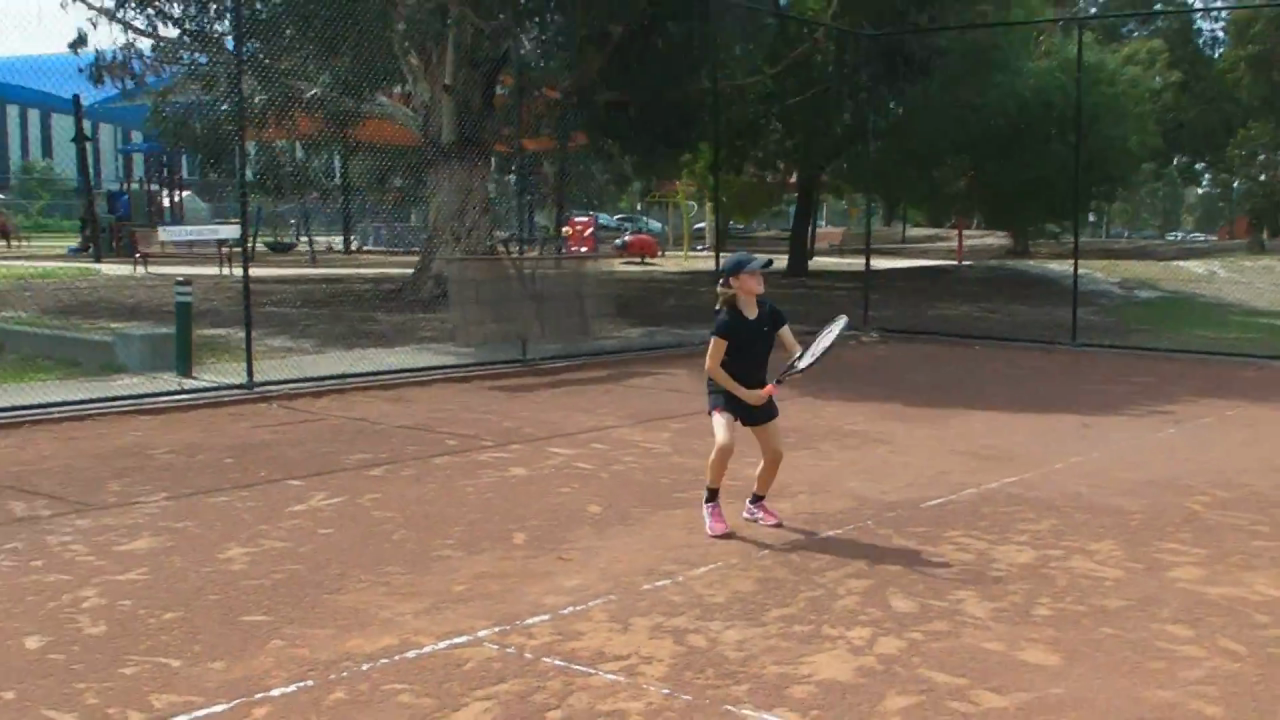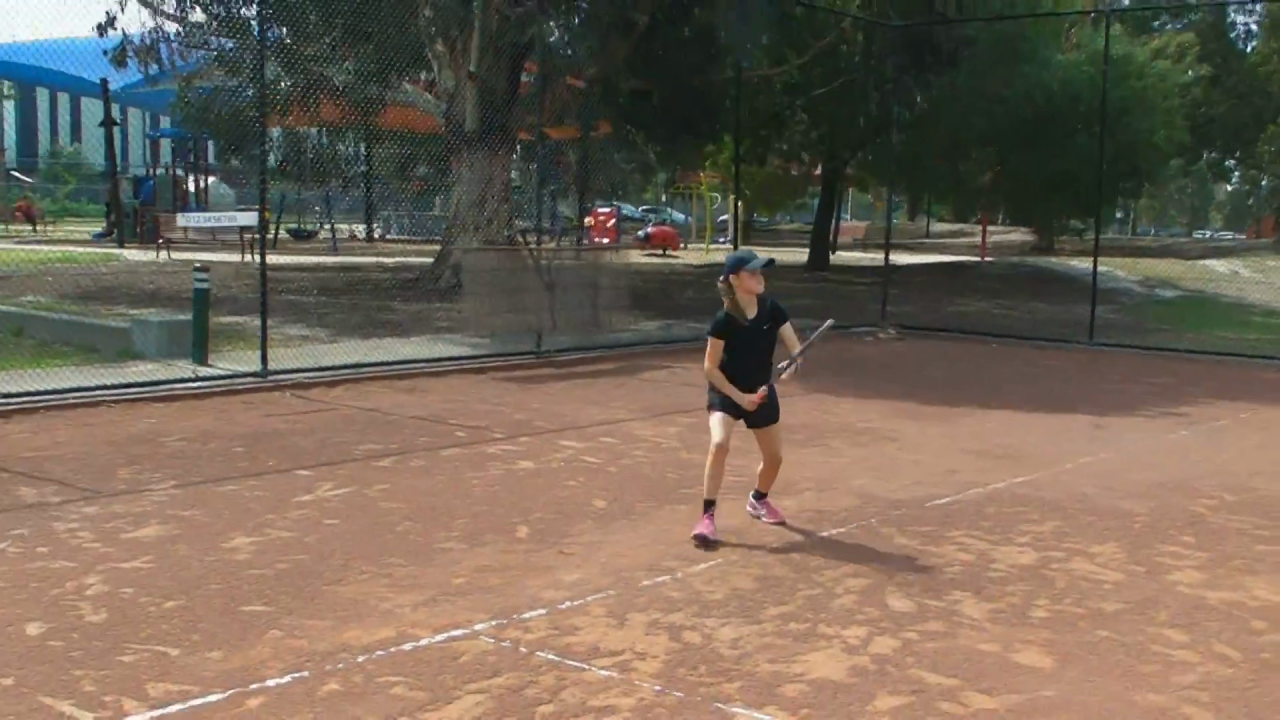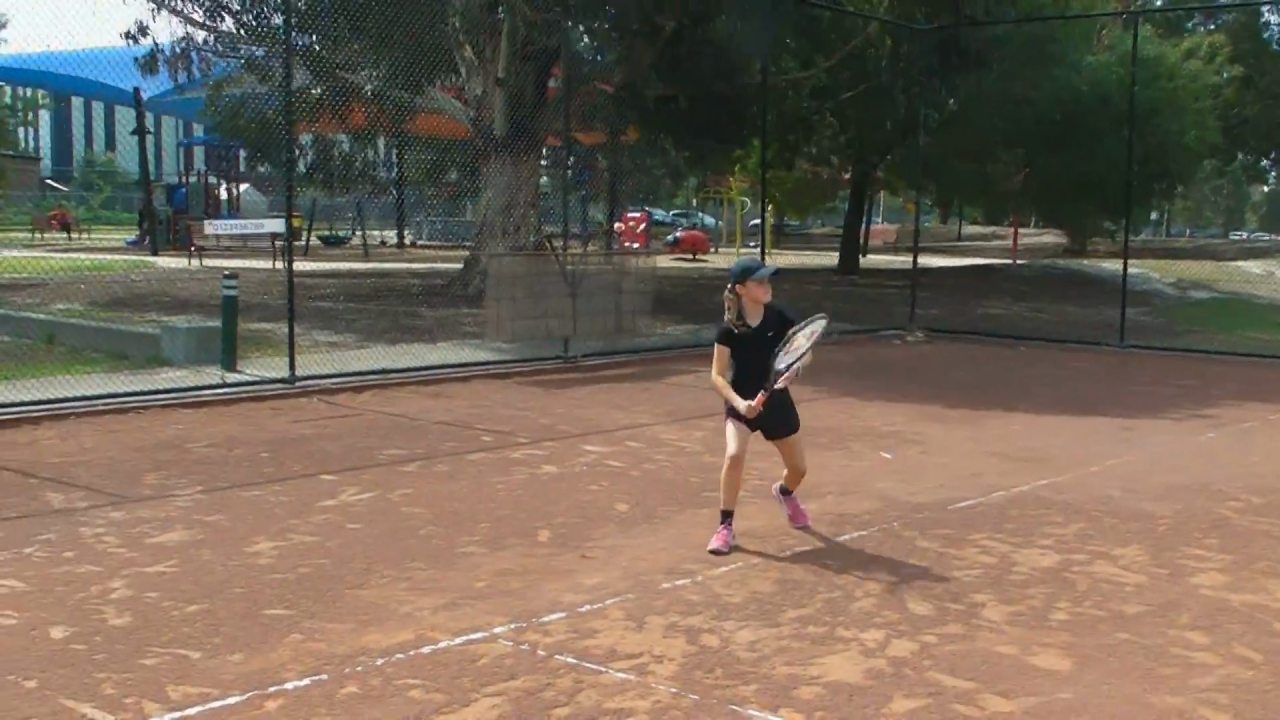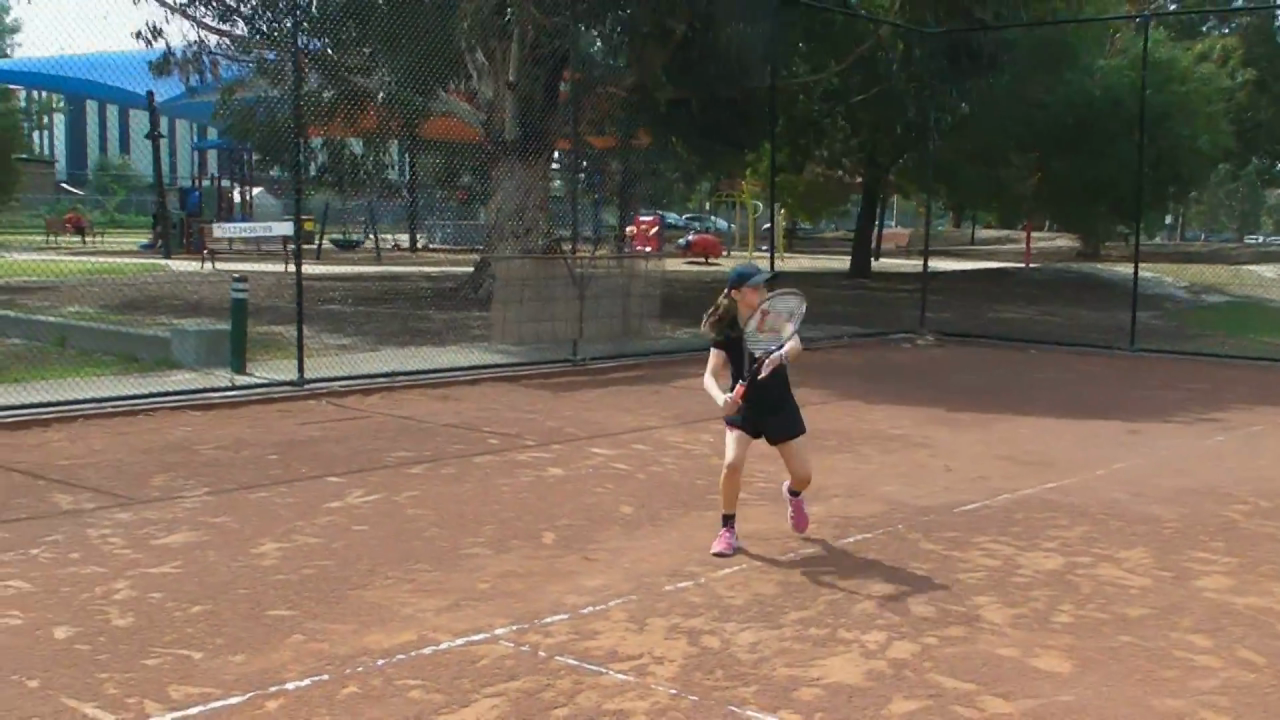
dt=0.1s
person 1, frame 1
left shoulder: (771, 313)
right shoulder: (727, 320)
left elbow: (794, 347)
right elbow: (711, 366)
right wrist: (742, 392)
left hip: (758, 391)
right hip: (726, 391)
left knee: (774, 453)
right knee: (725, 445)
left ankle: (755, 505)
right ankle: (711, 502)
person 1, frame 2
left shoulder: (773, 310)
right shoulder: (723, 320)
left elbow: (795, 348)
right elbow: (710, 368)
left wrist: (792, 365)
right wrist: (737, 395)
left hip: (760, 392)
right hip: (726, 392)
left knee: (774, 457)
right knee: (719, 444)
left ankle: (759, 500)
right ankle: (707, 515)
person 1, frame 3
left shoulder: (779, 316)
right shoulder: (729, 328)
left elbow: (804, 352)
right elbow: (717, 374)
left wrist: (792, 370)
right wrist: (737, 402)
left hip: (776, 401)
right hip: (742, 402)
left knee: (798, 468)
right knee: (734, 456)
left ankle: (784, 492)
right ankle: (726, 526)
person 1, frame 4
right shoulder: (724, 332)
left elbow: (796, 347)
right elbow: (710, 376)
left wrist: (779, 357)
right wrist: (721, 397)
left hip: (779, 406)
right hip: (740, 408)
left knee: (803, 475)
right knee: (732, 464)
left ankle: (793, 493)
right ankle: (728, 529)
